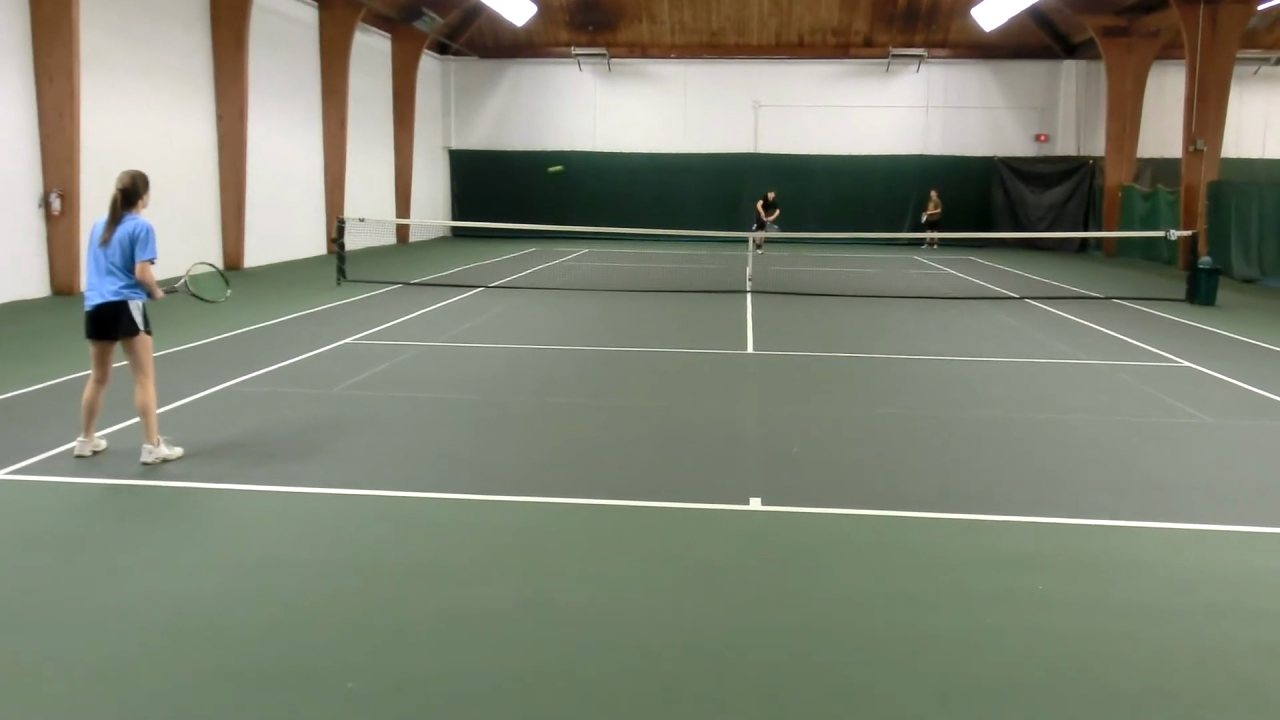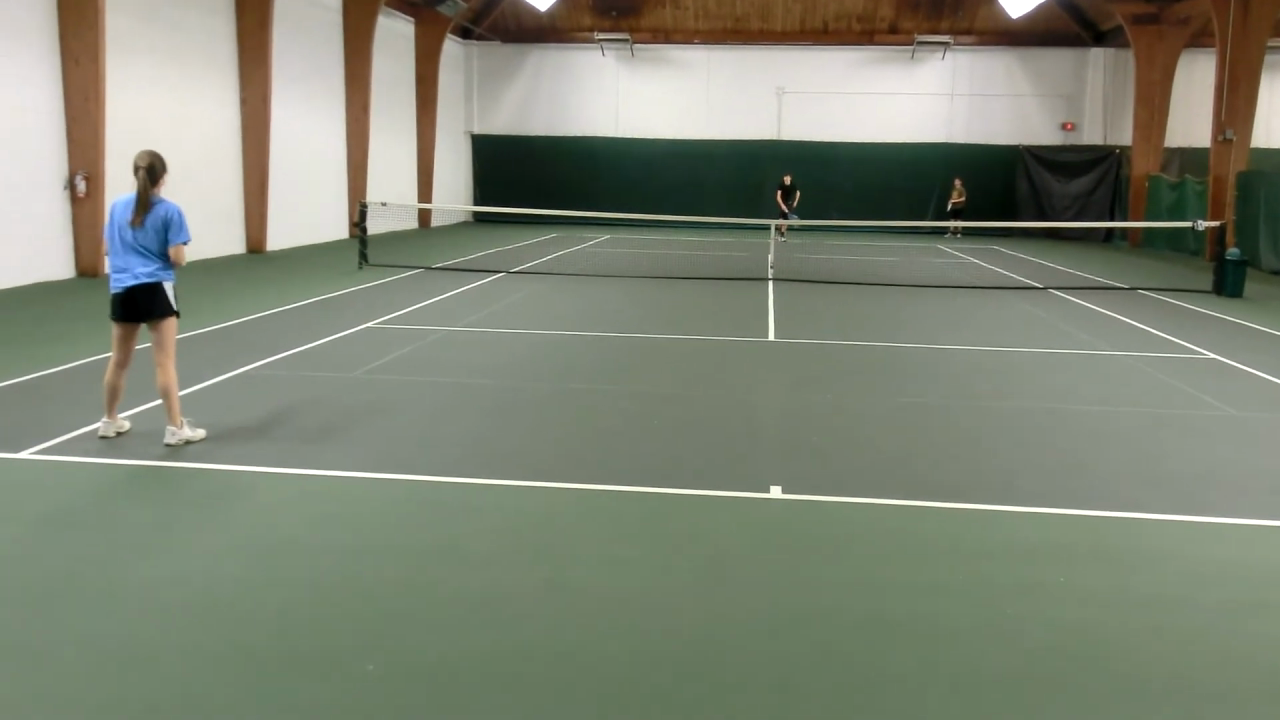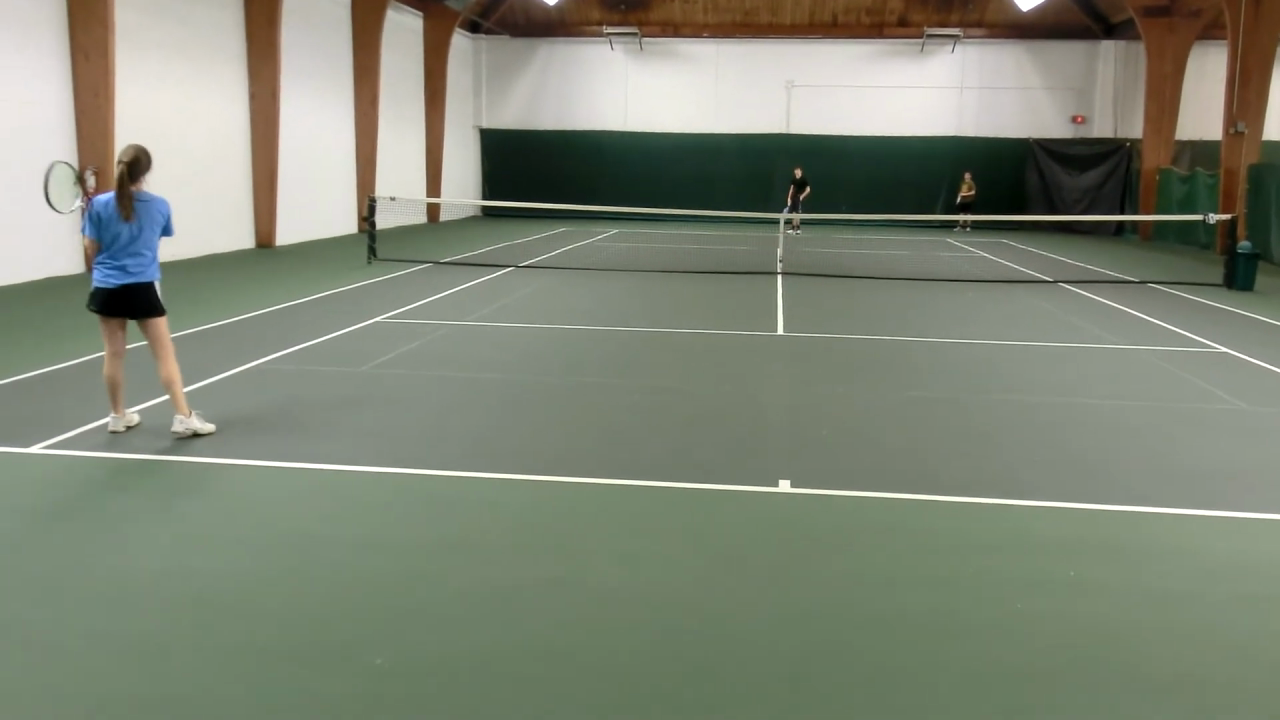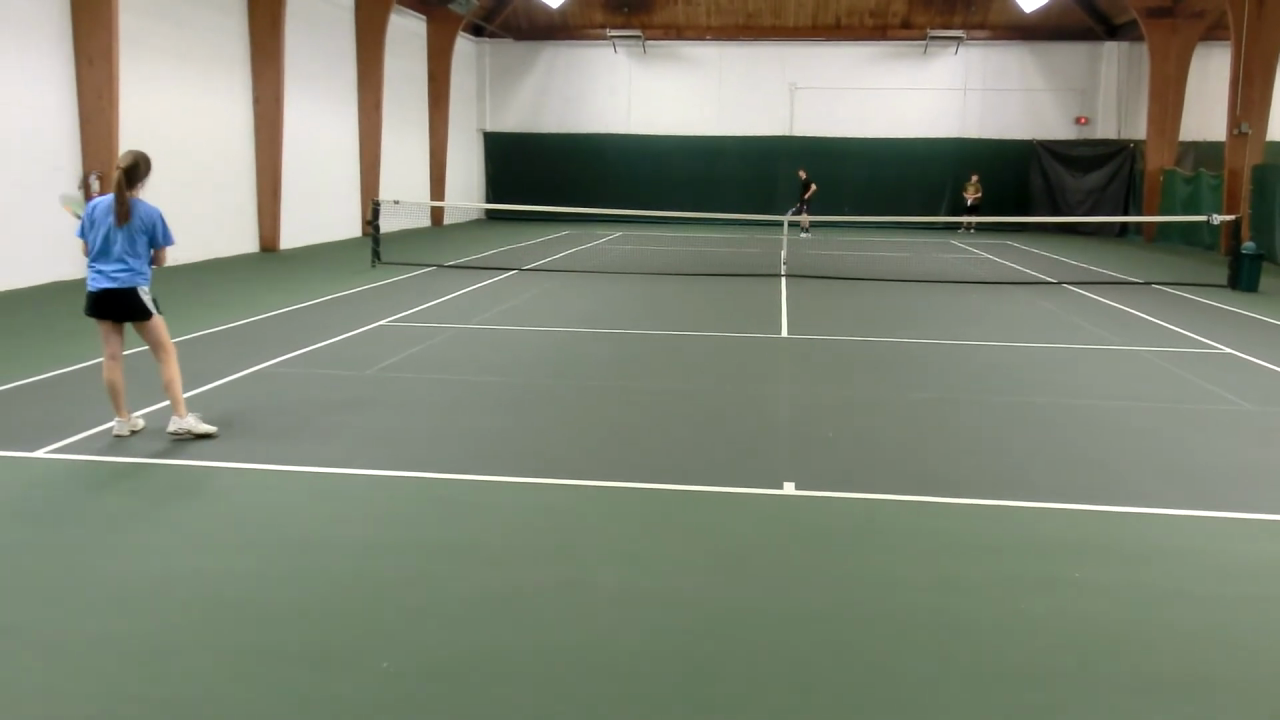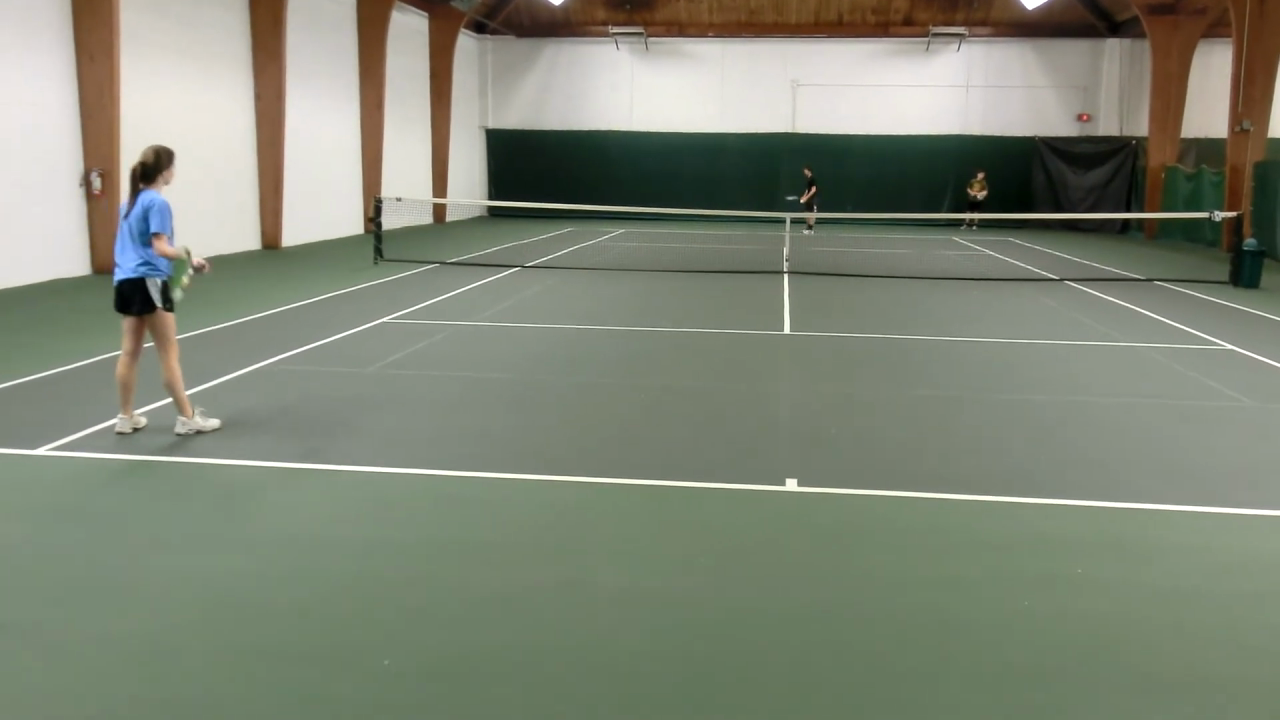
dt=0.5s
person 1, frame 1
left shoulder: (100, 225)
right shoulder: (141, 228)
left elbow: (96, 268)
right elbow: (142, 274)
right wrist: (155, 291)
left hip: (95, 307)
right hip: (125, 306)
left knee: (98, 377)
right knee: (144, 379)
left ankle: (86, 439)
right ankle: (152, 446)
person 1, frame 2
left shoulder: (117, 206)
right shoulder: (170, 211)
left elbow: (107, 250)
right elbow: (177, 258)
left hip: (121, 290)
right hip: (155, 288)
left knee: (119, 360)
right knee: (165, 361)
left ankle: (110, 420)
right ankle: (175, 427)
person 1, frame 3
left shoulder: (100, 204)
right shoulder: (160, 206)
left elbow: (91, 249)
left hip: (107, 287)
right hip: (144, 287)
left knee: (114, 353)
right knee: (165, 353)
left ankle: (118, 415)
right ankle: (184, 417)
person 1, frame 4
left shoulder: (94, 207)
right shoulder: (150, 214)
left elbow: (86, 250)
right elbow: (160, 260)
left hip: (100, 290)
right hip: (133, 291)
left knee: (112, 356)
right knee: (166, 352)
left ankle: (123, 419)
right ankle: (181, 417)
person 1, frame 5
left shoulder: (132, 200)
right shoulder: (156, 202)
right elbow: (159, 247)
right wrist: (190, 259)
left hip: (125, 281)
right hip: (148, 280)
left knee: (130, 351)
right knee: (168, 353)
left ankle: (125, 417)
right ankle: (187, 417)
